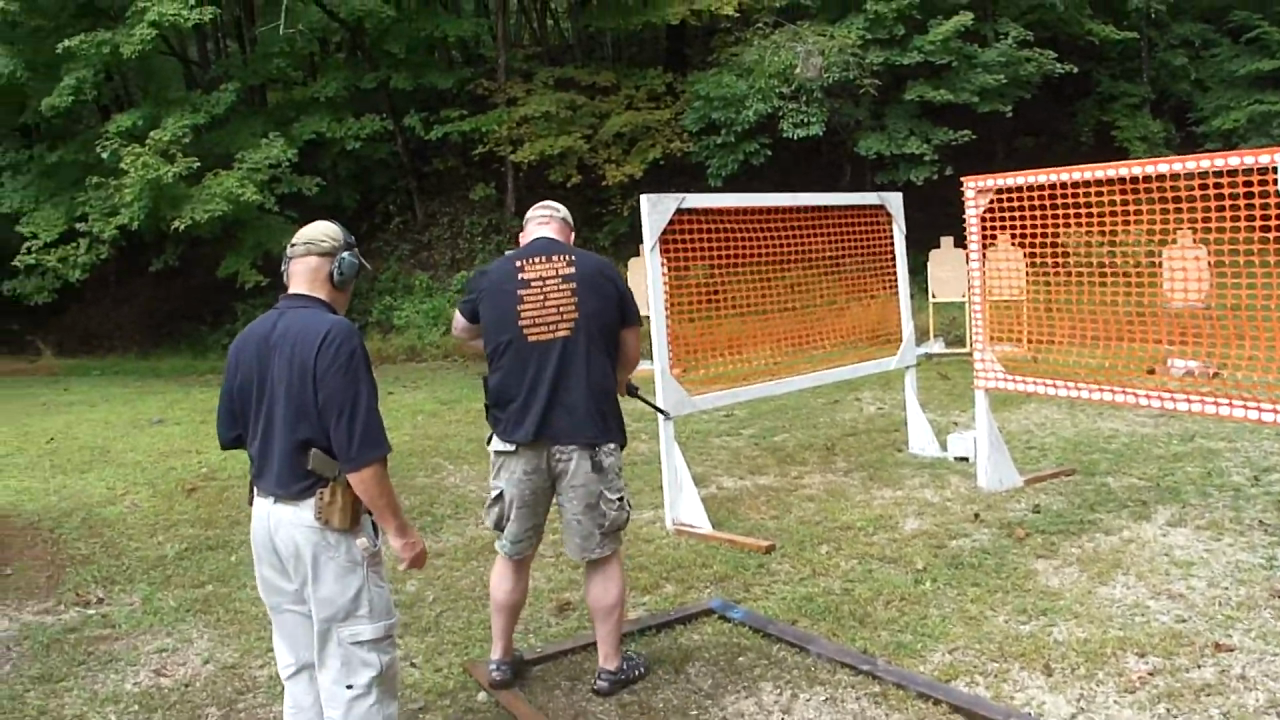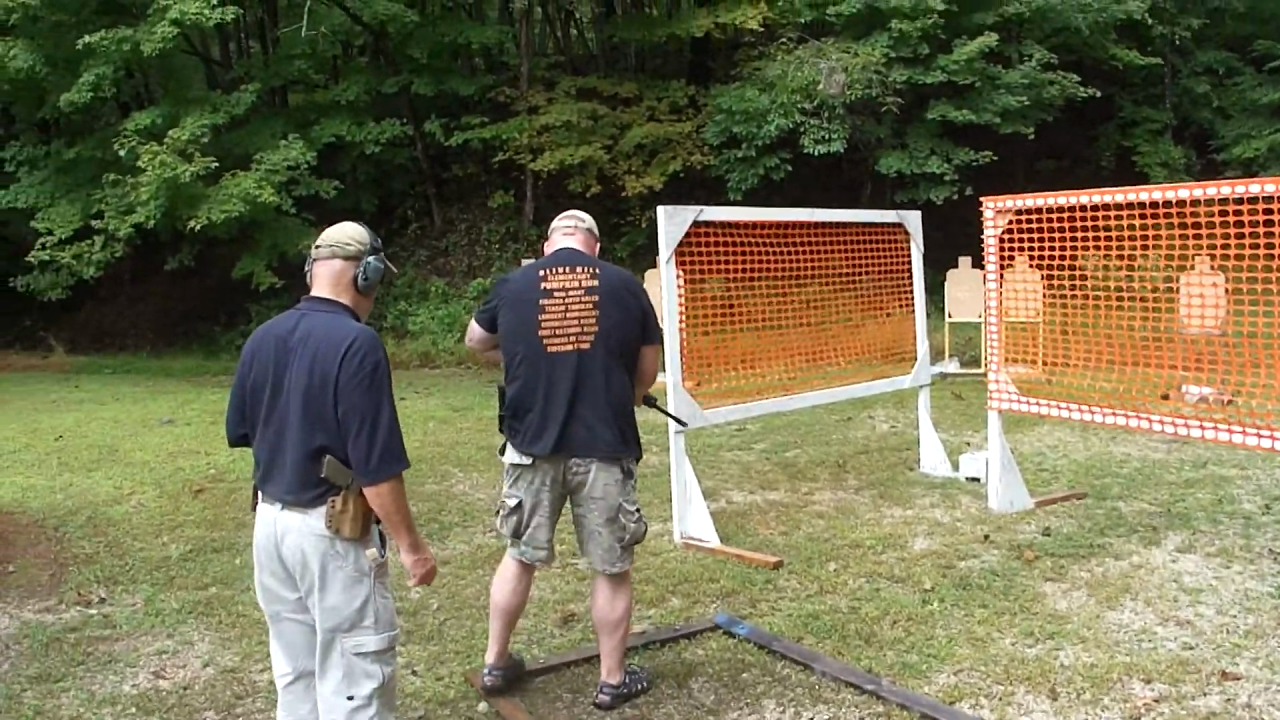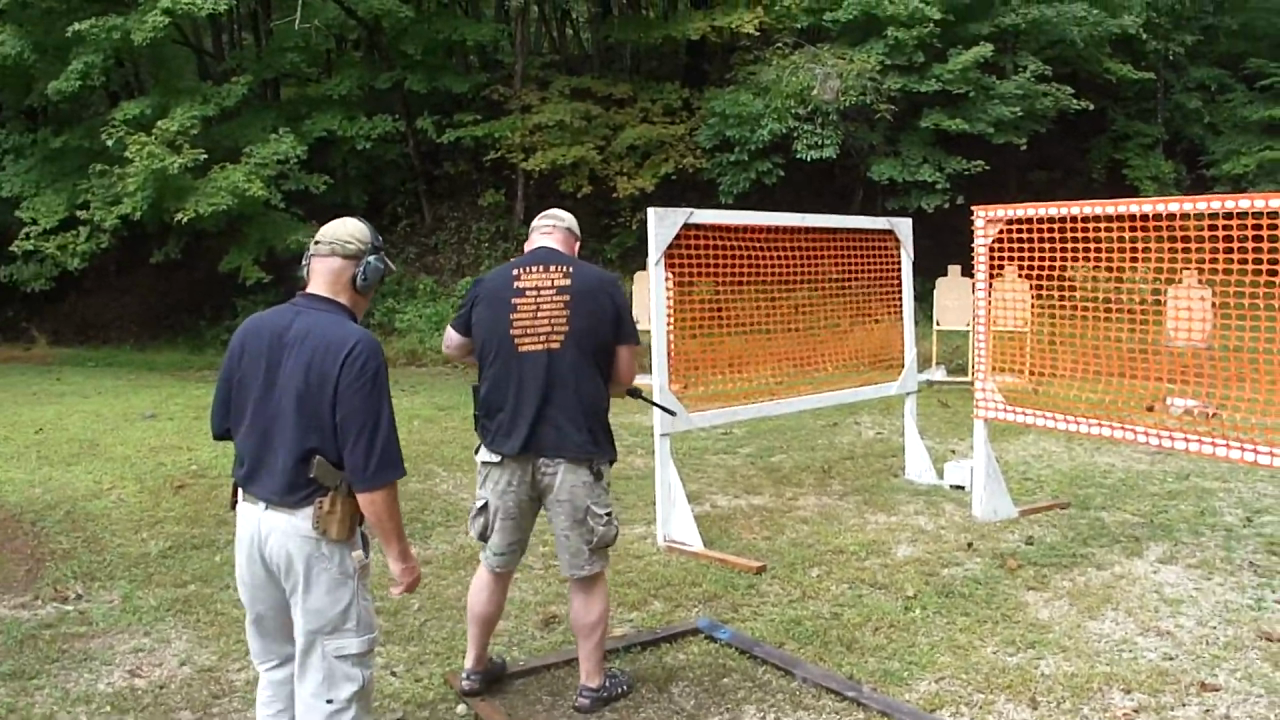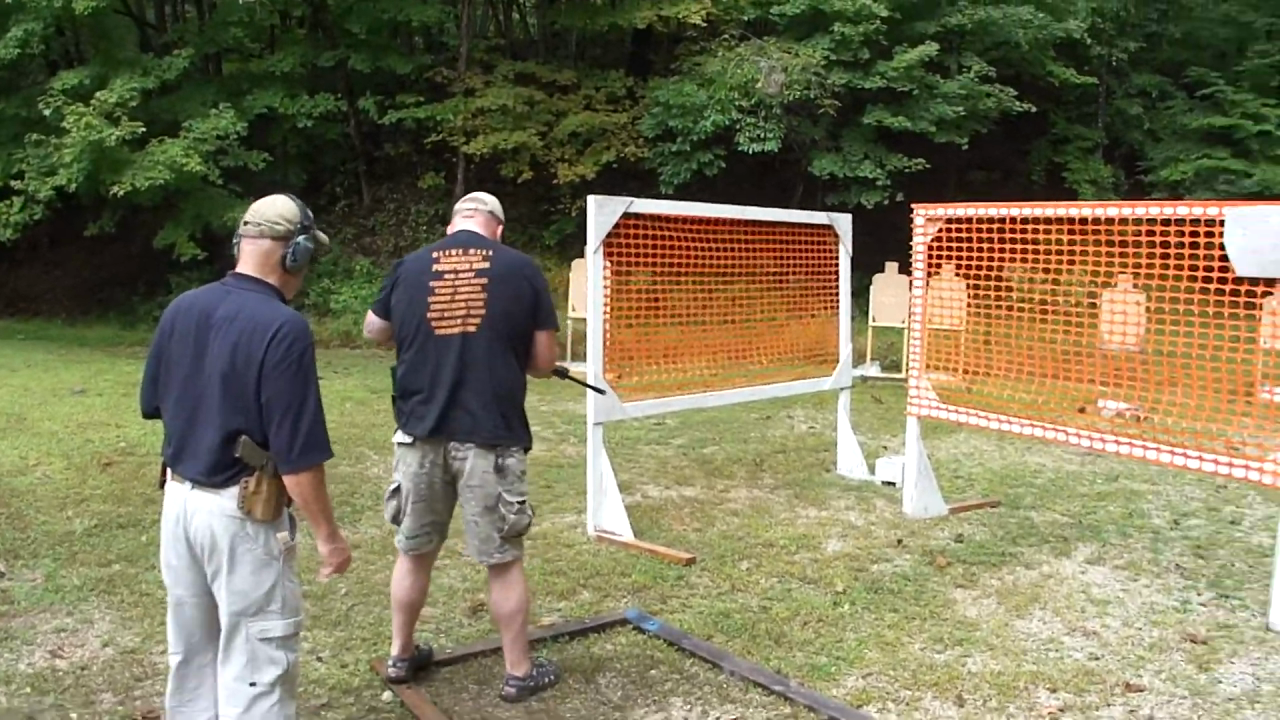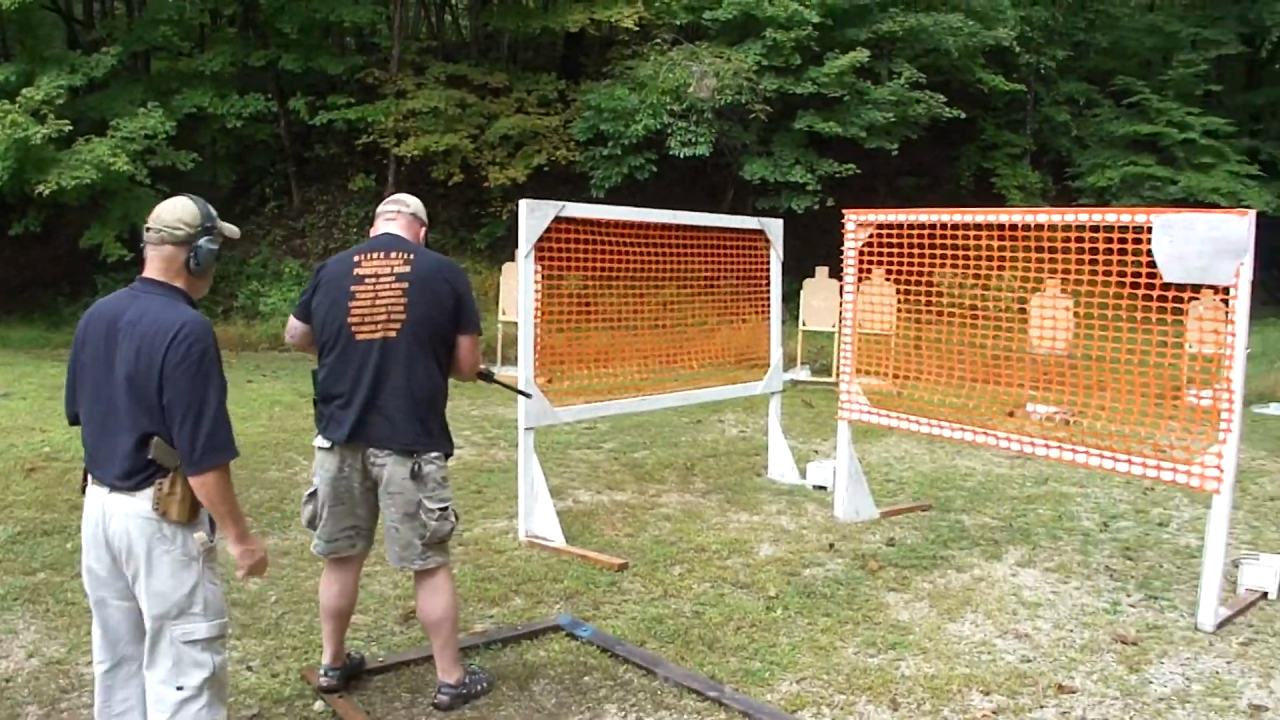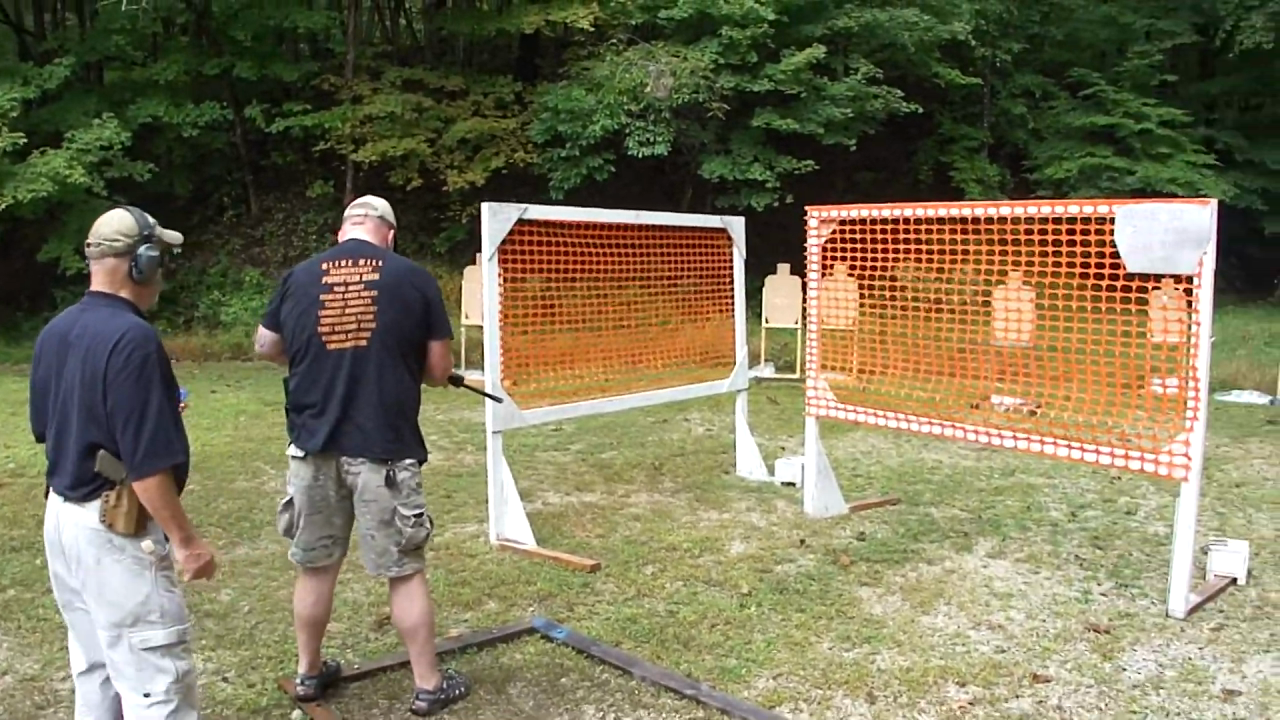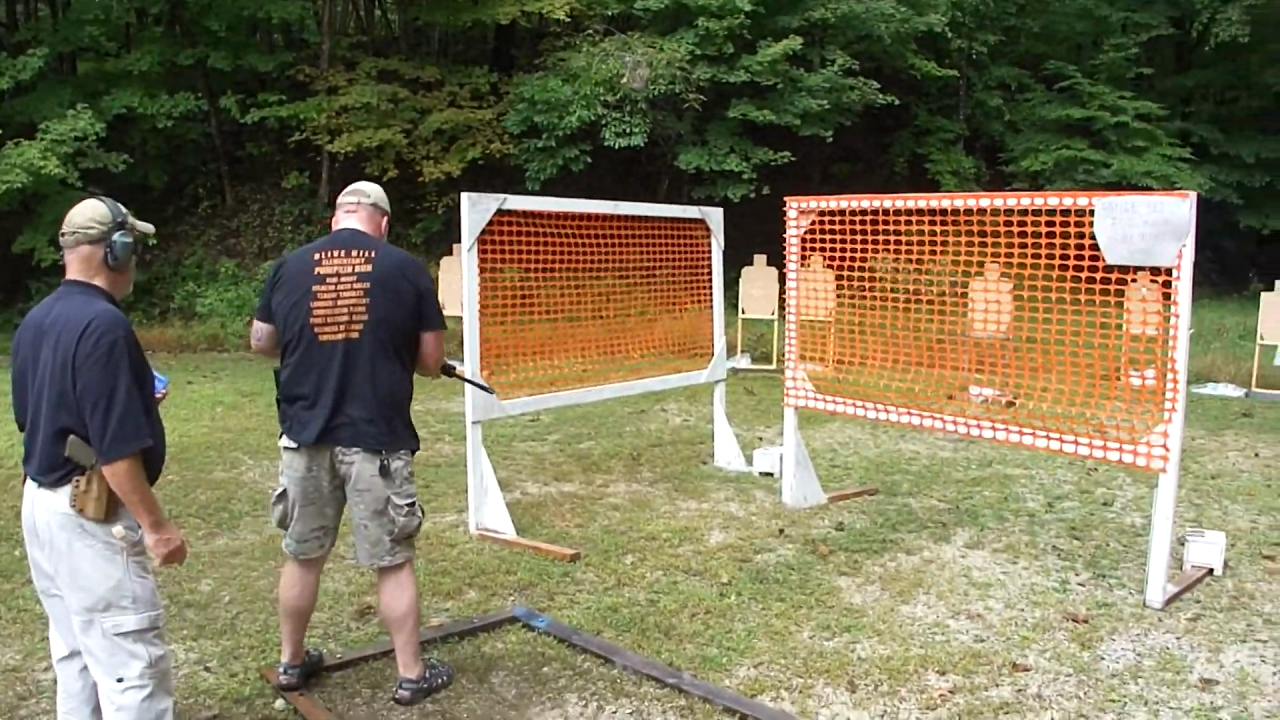
dt=0.2s
person 1, frame 1
left shoulder: (246, 340)
right shoulder: (334, 334)
left elbow: (232, 435)
right elbow: (360, 453)
right wrist: (397, 529)
left hip: (266, 516)
right hip: (327, 522)
left knee: (299, 662)
right knee: (358, 667)
person 1, frame 2
left shoulder: (262, 338)
right shoulder: (357, 343)
left elbow: (240, 431)
right elbow: (377, 466)
right wrist: (411, 545)
left hip: (270, 520)
right hip: (333, 531)
left knee: (296, 671)
right knee: (357, 678)
person 1, frame 3
left shoulder: (252, 329)
right shoulder: (354, 346)
left elbow: (224, 424)
right elbow: (372, 472)
right wrist: (399, 553)
left hip: (252, 518)
right hip: (315, 530)
left knee: (275, 662)
right knee: (333, 678)
person 1, frame 4
left shoulder: (182, 309)
right shoulder: (283, 328)
left elbow: (153, 403)
right elbow: (298, 454)
right wrist: (327, 534)
left hip: (179, 498)
right hip: (241, 512)
left knee: (192, 647)
right knee: (257, 662)
person 1, frame 5
left shoulder: (96, 315)
right shoulder: (186, 330)
left elbow: (79, 411)
right elbow: (204, 455)
right wrist: (238, 535)
left hip: (100, 504)
right hip: (160, 516)
left knee: (117, 654)
right knee: (185, 668)
person 1, frame 6
left shoulder: (54, 332)
right shoulder: (131, 338)
right elbow: (148, 463)
right wrist: (186, 540)
left hip: (62, 515)
right hip: (116, 527)
left knee: (94, 665)
right knee: (156, 678)
person 1, frame 7
left shoulder: (34, 321)
right shoulder: (103, 323)
right elbow: (117, 448)
right wrist: (155, 525)
left hip: (42, 502)
right hip: (91, 513)
left knee: (75, 653)
right knee: (132, 662)
person 2, frame 1
left shoulder: (491, 276)
right shoulder: (602, 271)
left elbow: (461, 330)
right elbow: (629, 356)
left hip: (517, 437)
right hip: (589, 435)
left knee: (513, 552)
right knee: (602, 555)
left ankle: (501, 659)
right ankle: (611, 666)
person 2, frame 2
left shoulder: (512, 285)
right shoulder: (626, 285)
left elbow: (476, 340)
right elbow: (647, 373)
left hip: (532, 446)
right hip: (605, 448)
left knee: (520, 555)
right knee: (613, 568)
left ankle: (495, 664)
right ankle: (613, 679)
person 2, frame 3
left shoulder: (488, 285)
right shoulder: (603, 285)
left elbow: (452, 348)
right elbow: (624, 376)
left hip: (504, 447)
right hip: (577, 450)
left knee: (494, 561)
right knee: (586, 571)
left ankle: (474, 667)
right ankle: (593, 683)
person 2, frame 4
left shoulder: (409, 267)
right shoulder: (523, 269)
left elbow: (374, 332)
right elbow: (544, 362)
left hip: (420, 432)
right hip: (492, 436)
left knee: (414, 548)
right knee: (504, 559)
left ankle: (401, 654)
right ankle: (519, 672)
person 2, frame 5
left shoulder: (331, 270)
right shoulder: (445, 273)
left elbow: (295, 337)
right elbow: (467, 367)
left hip: (341, 437)
right hip: (411, 442)
left knee: (340, 556)
right knee: (430, 563)
left ankle: (332, 663)
right ankle: (452, 680)
person 2, frame 6
left shoulder: (298, 276)
right shoulder: (414, 278)
left elbow: (265, 347)
right elbow: (438, 372)
left hip: (314, 446)
right hip: (385, 449)
left knee: (315, 564)
right knee: (405, 570)
left ankle: (309, 672)
person 2, frame 7
left shoulder: (288, 265)
right shoulder: (407, 269)
left elbow: (261, 342)
right elbow: (431, 362)
left hip: (306, 435)
right hip: (377, 439)
left knee: (303, 555)
right knee: (394, 561)
left ankle: (292, 661)
right ankle: (412, 675)
